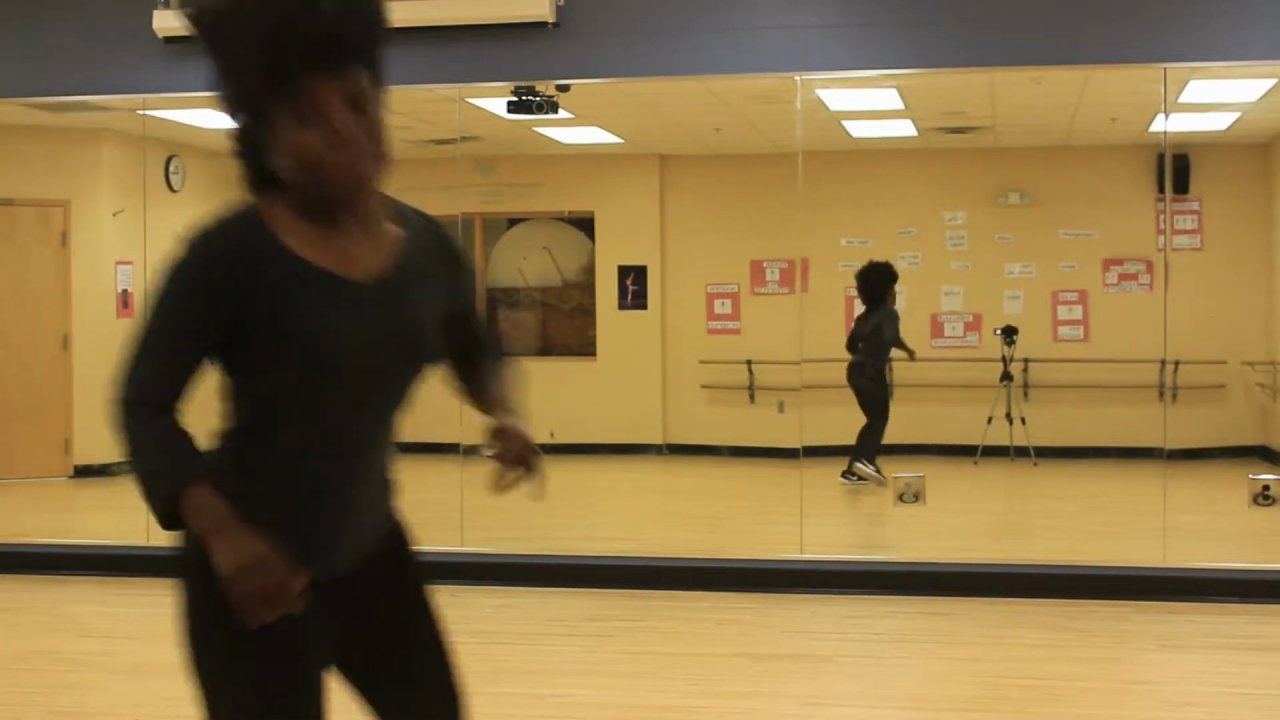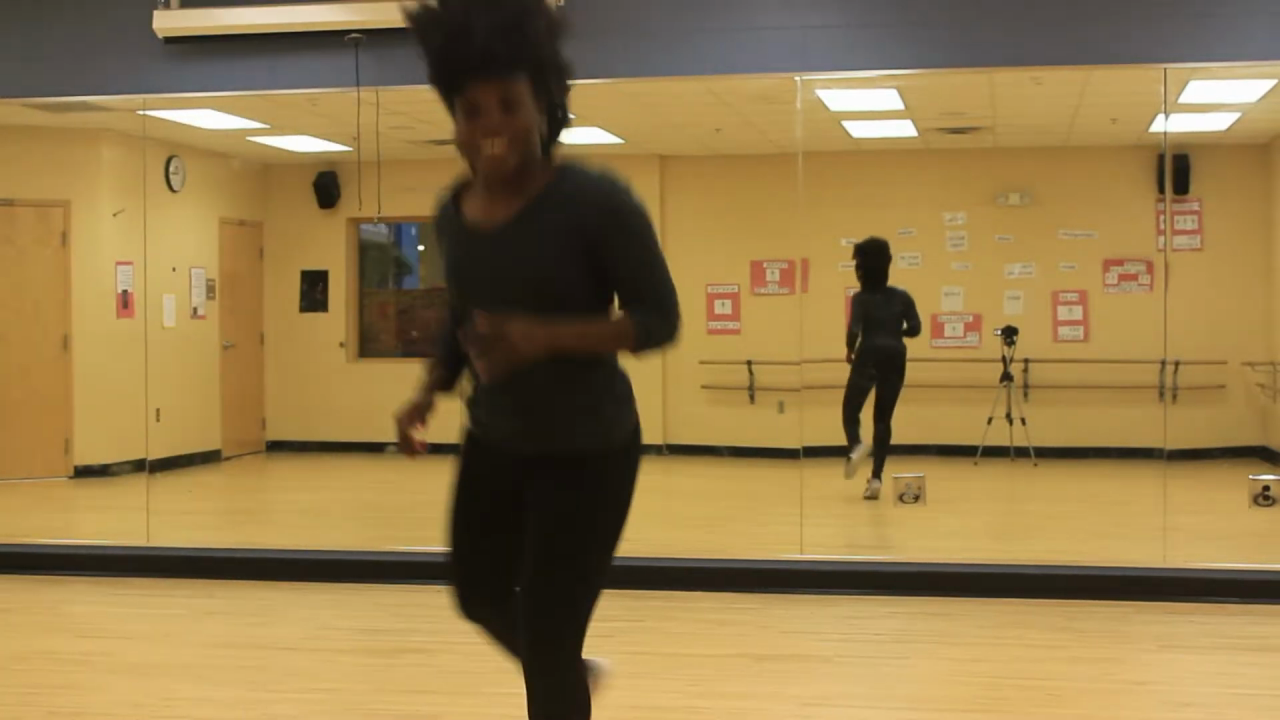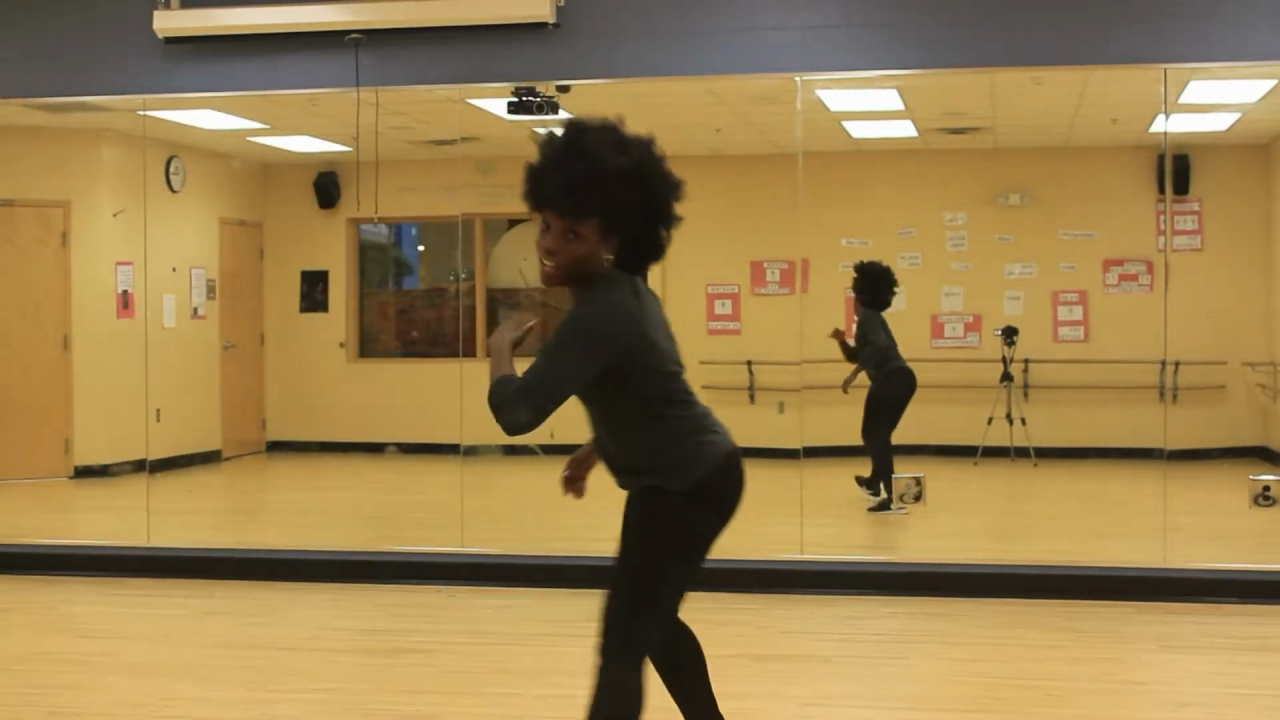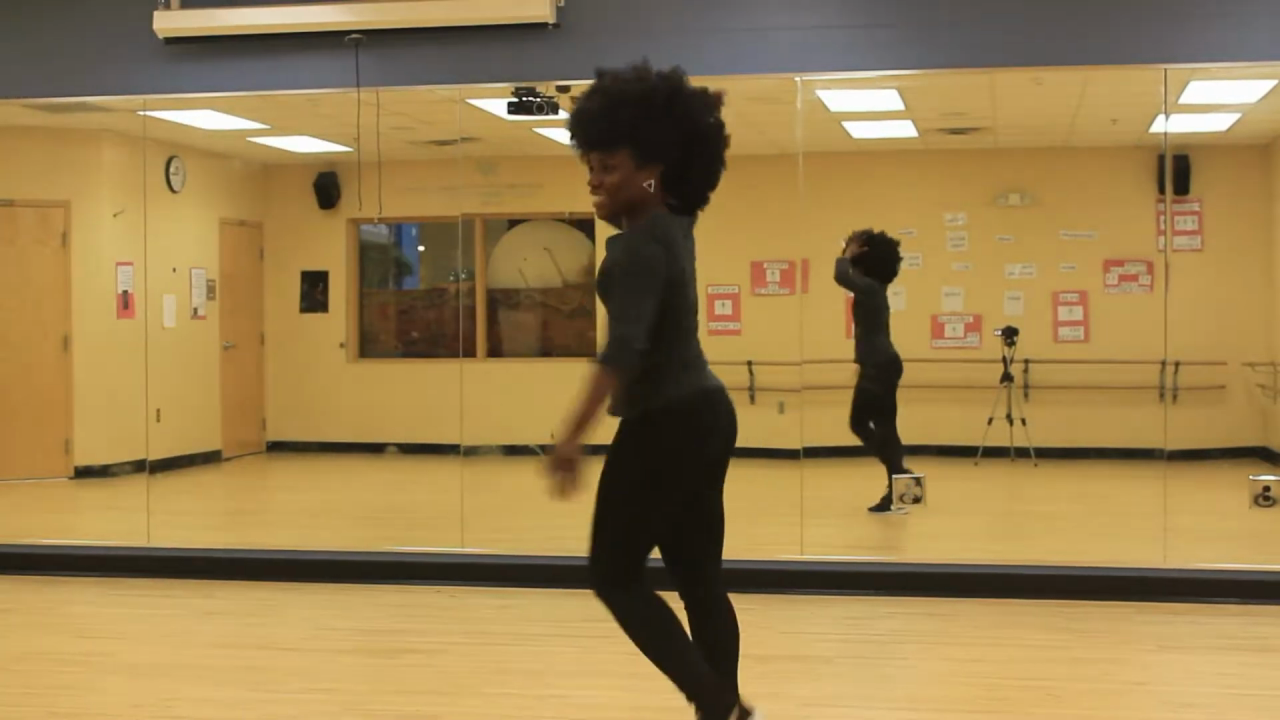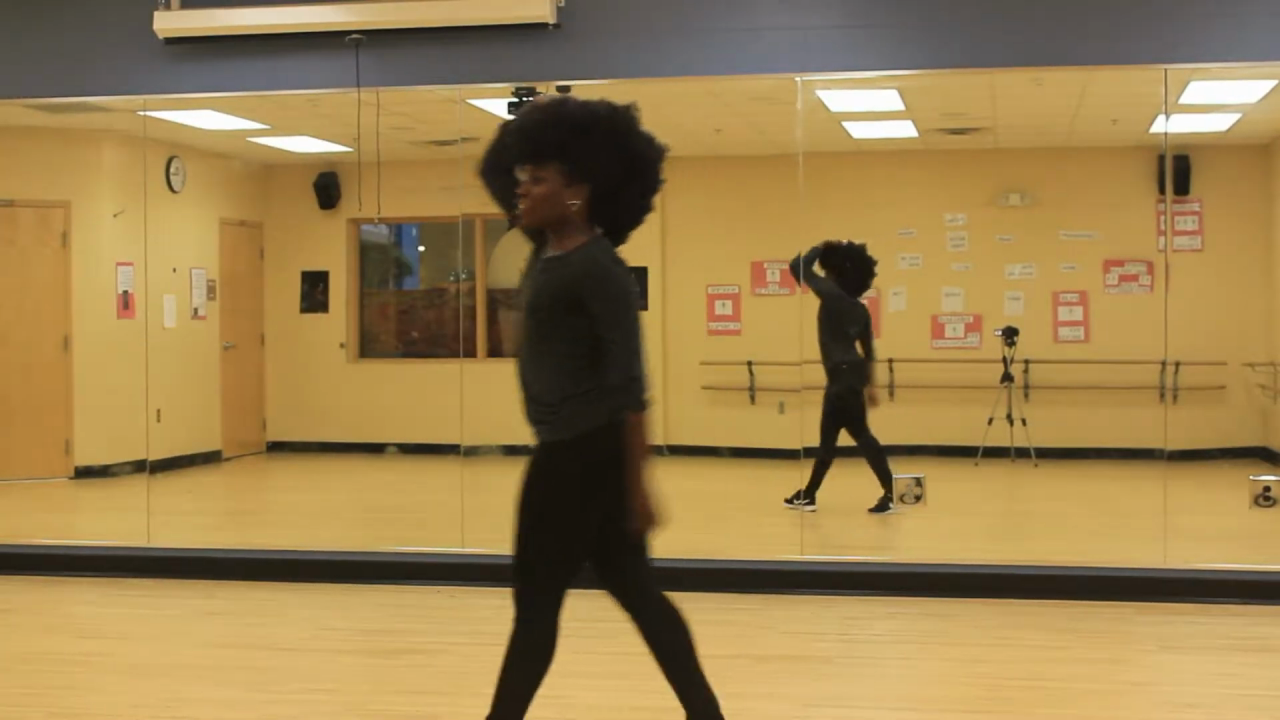
dt=0.5s
person 1, frame 1
left shoulder: (428, 247)
right shoulder: (228, 257)
left elbow: (473, 350)
right elbow: (145, 408)
left wrist: (503, 420)
right wrist: (222, 534)
left hip: (362, 544)
right hip: (252, 562)
person 1, frame 2
left shoulder: (595, 201)
right shoulder: (458, 210)
left elbow: (659, 322)
left wrist: (545, 336)
right wrist: (429, 391)
left hip: (592, 450)
right hip: (497, 444)
left knee: (548, 643)
right knee: (479, 599)
person 1, frame 3
left shoulder: (596, 318)
right shoulder: (625, 295)
left elbow: (516, 413)
left wrist: (500, 351)
right wrist: (595, 454)
left hip: (689, 486)
right hip: (670, 480)
left knee: (622, 641)
right knee: (647, 620)
person 1, frame 4
left shoulder: (639, 245)
right shoulder: (666, 226)
left elbow: (625, 345)
left wrist: (573, 435)
left hip: (662, 427)
right hip: (698, 418)
left knee: (613, 575)
right knee: (700, 580)
person 1, frame 5
left shoulder: (598, 268)
right shoulder: (546, 241)
left elbow: (628, 380)
right elbow: (493, 168)
left wrist: (637, 481)
right wrist: (529, 116)
left hip: (583, 450)
right hip: (571, 447)
left knee: (536, 596)
right knee: (634, 589)
person 2, frame 1
left shoulder: (864, 316)
right shoulder: (889, 313)
left elbow: (851, 345)
right elbow: (889, 337)
right wrist: (905, 348)
left hip: (856, 371)
right hip: (872, 373)
left knee: (874, 419)
right knee: (878, 419)
left ankle: (851, 470)
right ankle: (866, 461)
person 2, frame 2
left shoulder: (861, 298)
right shoulder: (902, 296)
left elbow: (854, 329)
right elbow: (915, 329)
left wrist: (849, 350)
left hip: (868, 357)
right hip: (894, 359)
left knee: (850, 410)
right knee: (883, 419)
left ankle: (855, 445)
right ankle: (876, 476)
person 2, frame 3
left shoulder: (868, 317)
right shoulder: (872, 319)
left elbow: (881, 346)
right elbow: (855, 356)
left wrist: (855, 372)
right wrist: (841, 340)
left hip: (890, 380)
right hip: (904, 379)
left knee: (872, 435)
right knee: (881, 434)
left ankle: (892, 497)
right ankle: (873, 483)
person 2, frame 4
left shoulder: (870, 288)
right shoulder: (874, 291)
left elbow: (841, 275)
left wrist: (848, 254)
left hip: (877, 367)
right hip: (881, 367)
left knee: (859, 424)
right knee: (884, 427)
left ankle: (899, 478)
person 2, frame 5
left shoulder: (829, 293)
right shoulder: (860, 309)
left elbow: (798, 266)
right elbow: (868, 350)
left wrist: (820, 248)
right wrist: (870, 386)
left hip: (842, 373)
right hip: (853, 372)
left knee: (858, 434)
right knee: (829, 434)
left ankle: (888, 491)
right ankle: (809, 494)
